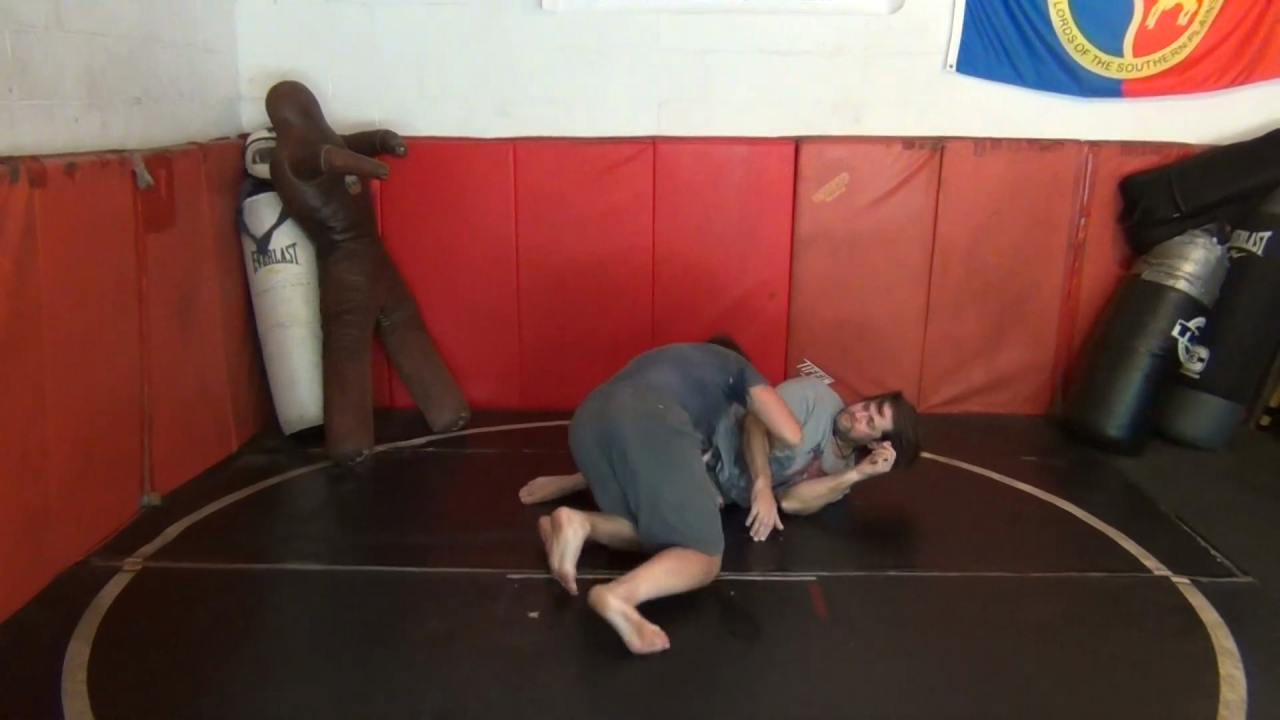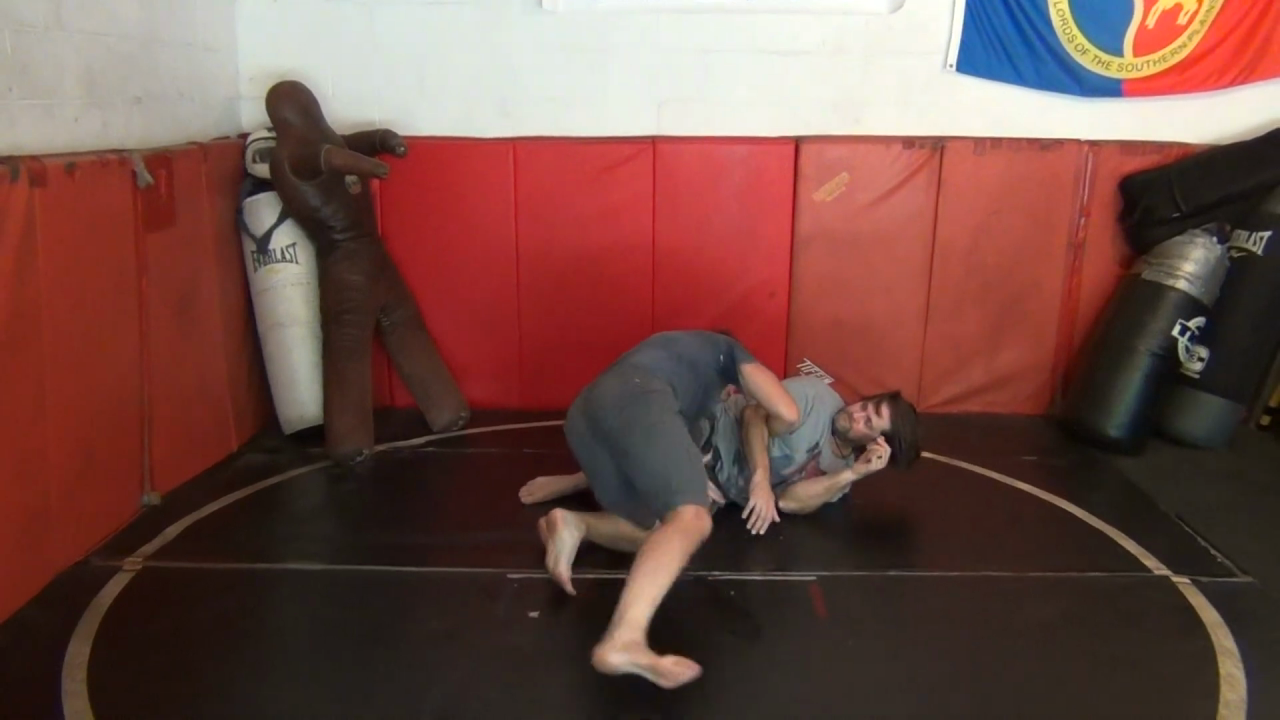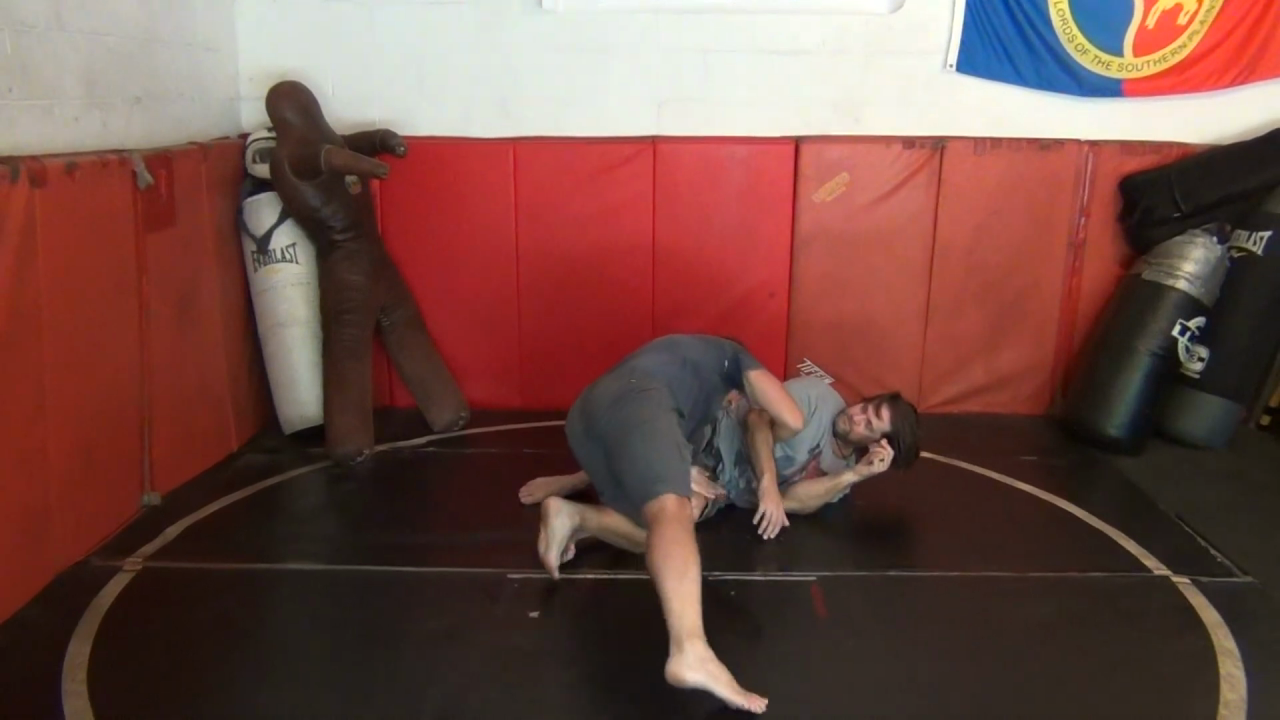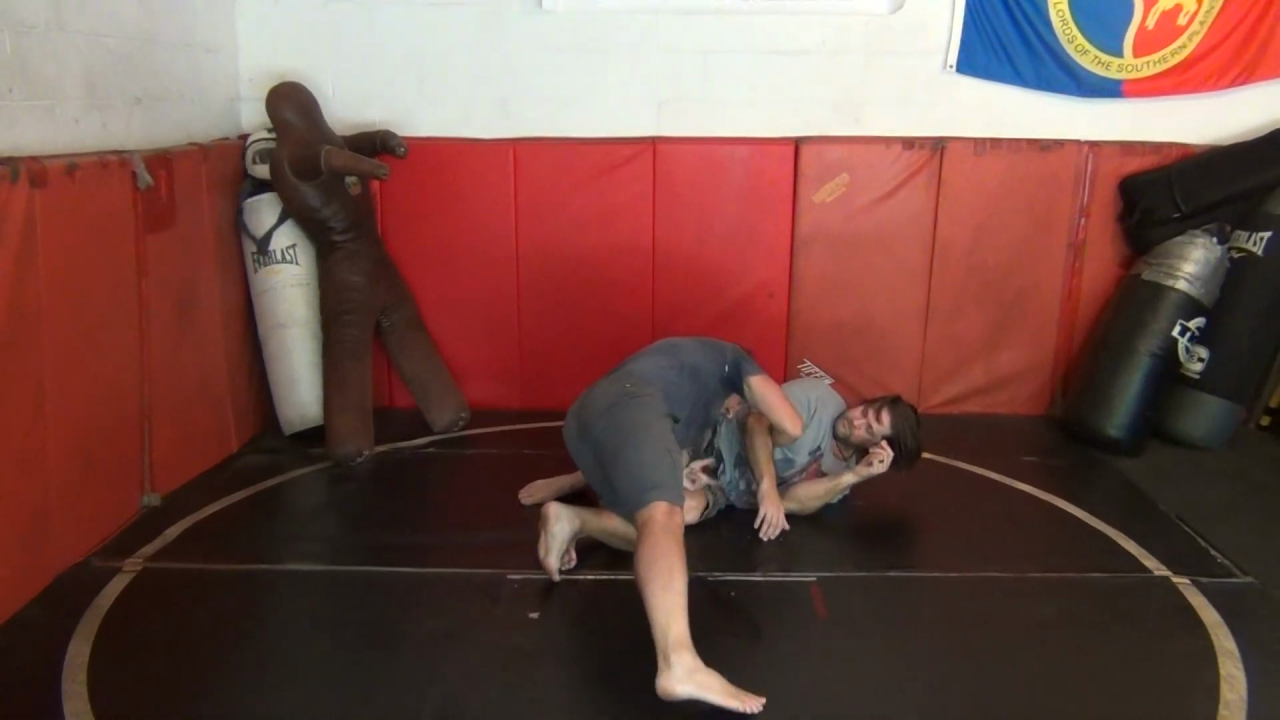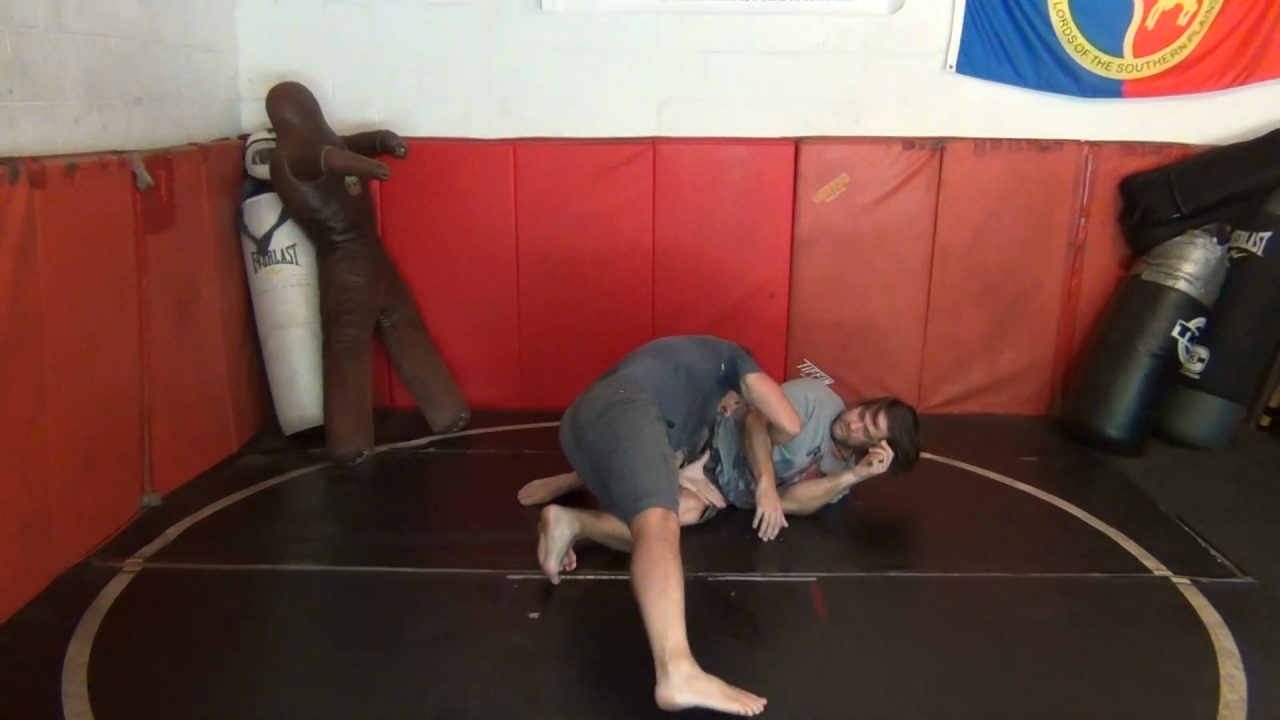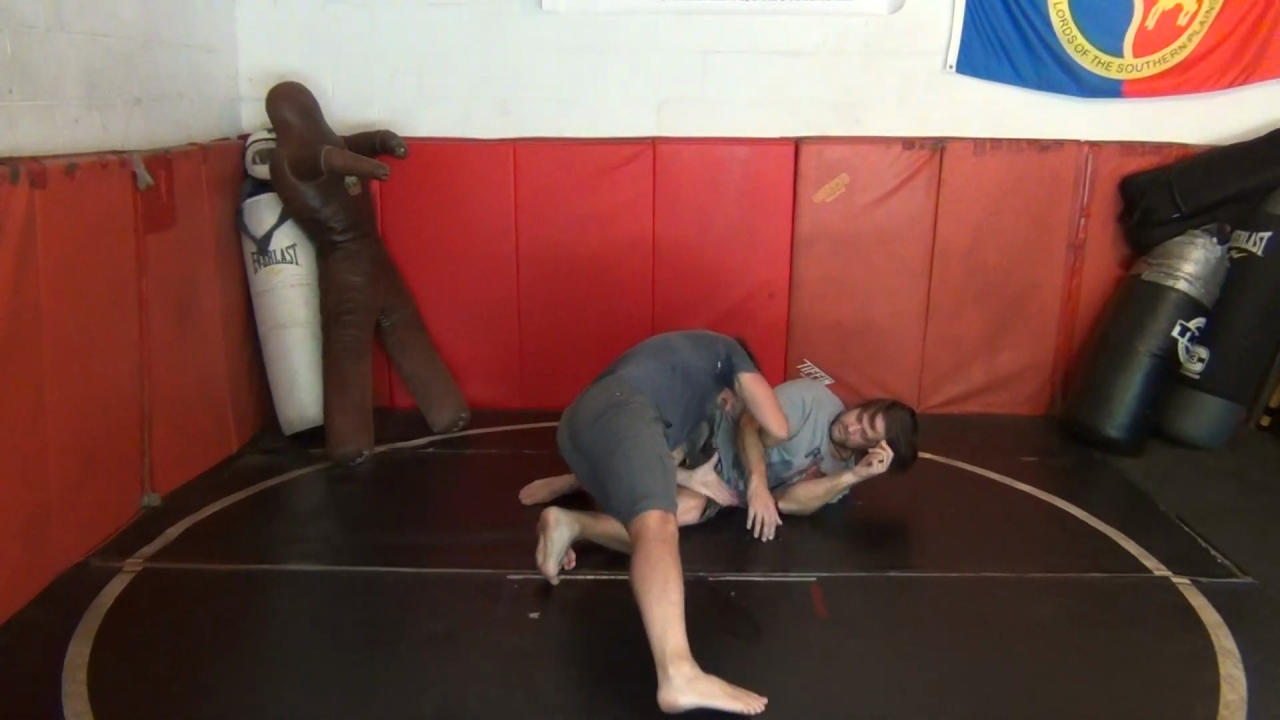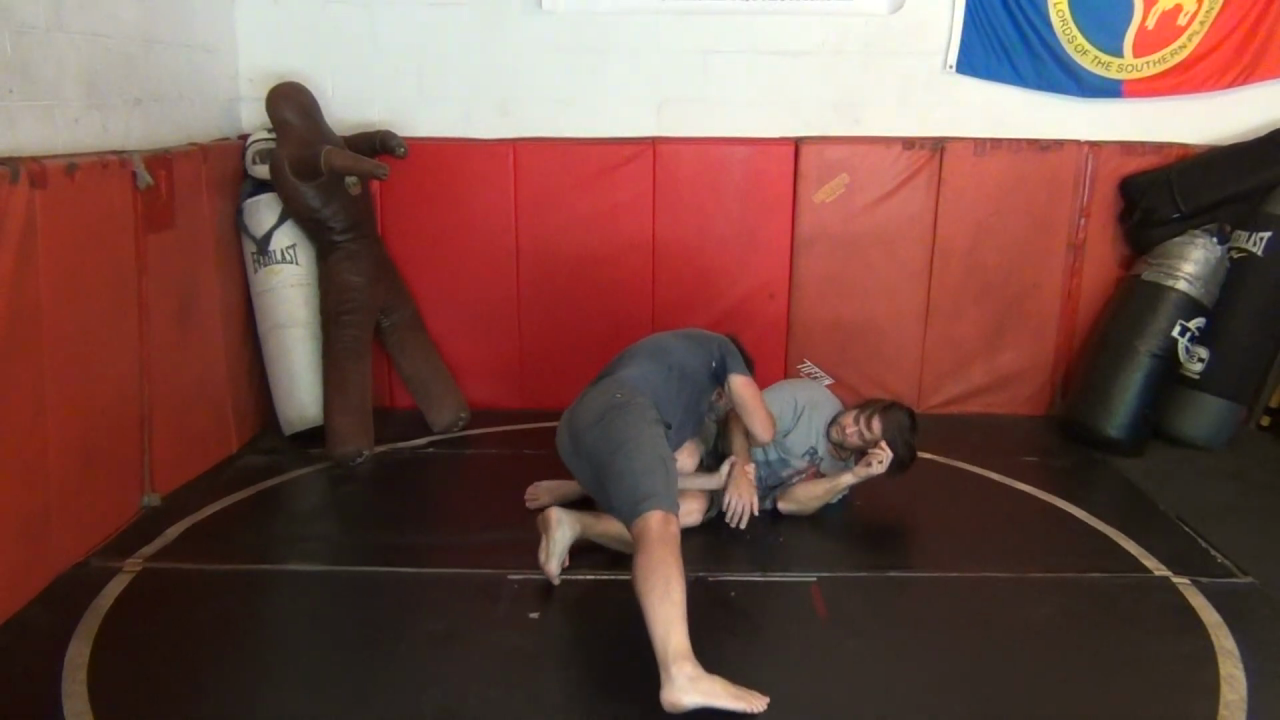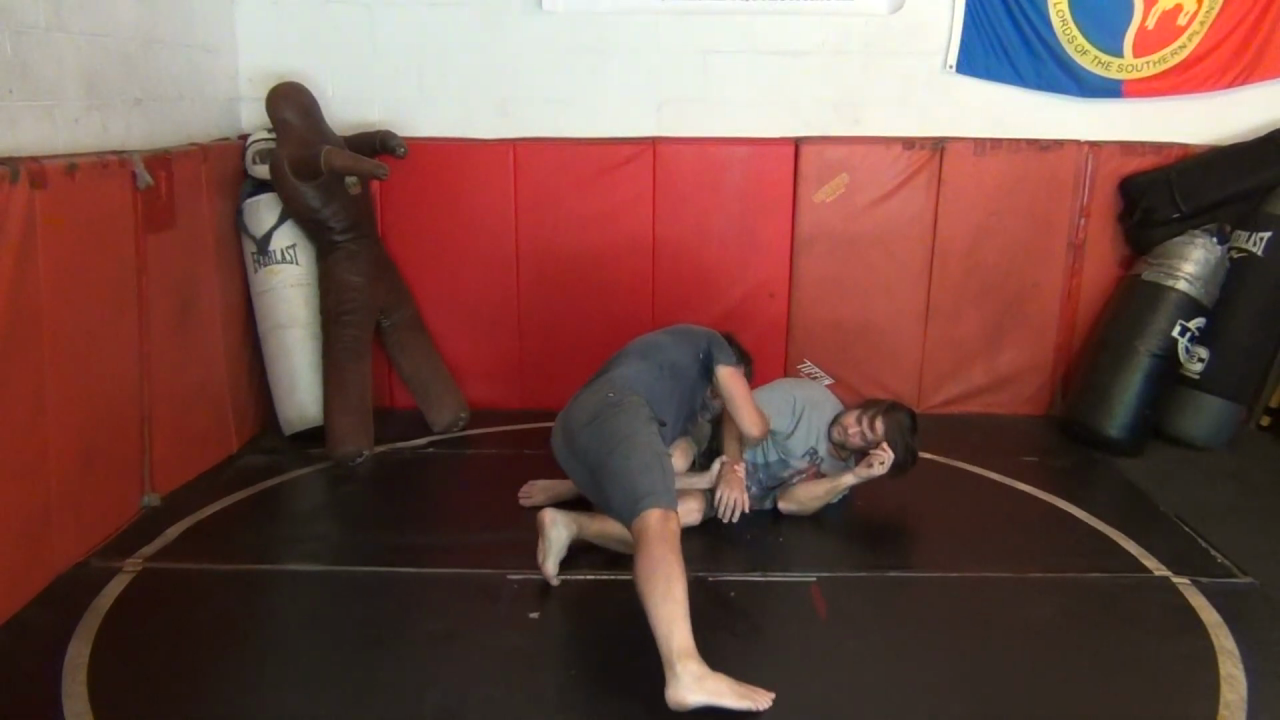
dt=0.2s
person 1, frame 1
left shoulder: (324, 142)
right shoulder: (291, 154)
left elbow: (348, 143)
right elbow: (309, 158)
left wrist: (382, 138)
right wrist: (340, 160)
left hip: (371, 255)
right hip: (345, 265)
left knee: (407, 329)
right knee: (347, 349)
left ankle: (448, 414)
right ankle: (351, 445)
person 1, frame 2
left shoulder: (325, 142)
right shoulder: (291, 154)
left elbow: (347, 144)
right elbow: (309, 158)
left wrist: (382, 138)
right wrist: (338, 158)
left hip: (371, 255)
right hip: (346, 265)
left knee: (406, 329)
right knee: (348, 349)
left ankle: (447, 413)
right ankle: (351, 445)
person 1, frame 3
left shoulder: (325, 143)
right shoulder: (292, 155)
right elbow: (309, 157)
left wrist: (383, 138)
right wrist: (341, 159)
left hip: (371, 255)
right hip: (346, 265)
left knee: (406, 330)
right knee: (348, 349)
left ankle: (426, 420)
right ankle: (351, 445)
person 1, frame 4
left shoulder: (325, 144)
right shoulder: (291, 156)
right elbow: (309, 158)
left wrist: (382, 139)
right wrist: (340, 160)
left hip: (370, 257)
right hip: (346, 266)
left knee: (406, 331)
right knee: (348, 350)
left ankle: (448, 414)
right ankle: (351, 445)
person 1, frame 5
left shoulder: (326, 144)
right shoulder: (291, 155)
right elbow: (309, 158)
left wrist: (382, 139)
right wrist: (336, 160)
left hip: (370, 257)
right hip: (347, 266)
left knee: (406, 332)
right knee: (347, 350)
right ankle: (351, 445)
person 1, frame 6
left shoulder: (326, 144)
right shoulder: (291, 156)
left elbow: (350, 145)
right elbow: (309, 159)
left wrist: (382, 139)
right wrist: (340, 160)
left hip: (370, 256)
right hip: (346, 266)
left knee: (407, 332)
right knee: (347, 350)
right ankle: (351, 444)
person 1, frame 7
left shoulder: (326, 144)
right shoulder: (291, 156)
right elbow: (309, 159)
left wrist: (383, 140)
right wrist: (340, 160)
left hip: (371, 256)
right hip: (346, 266)
left knee: (407, 331)
right knee: (348, 350)
left ankle: (448, 414)
right ankle: (351, 444)
person 1, frame 8
left shoulder: (326, 144)
right shoulder: (291, 156)
right elbow: (309, 158)
left wrist: (383, 140)
right wrist: (340, 160)
left hip: (371, 256)
right hip: (346, 266)
left knee: (407, 331)
right knee: (347, 350)
left ankle: (448, 414)
right ankle: (351, 444)
person 2, frame 1
left shoulder: (843, 471)
right shoulder: (814, 395)
left elbow: (793, 502)
right elbow: (755, 423)
left wrist: (861, 474)
right wrist: (762, 487)
left hip: (721, 486)
right hip: (715, 437)
right ankle: (572, 484)
person 2, frame 2
left shoulder: (841, 470)
right shoulder: (816, 396)
left elbow: (790, 501)
right elbow: (755, 416)
left wrist: (856, 473)
right wrist: (760, 479)
left hip: (724, 482)
person 2, frame 3
left shoulder: (842, 472)
right shoulder: (819, 397)
left elbow: (791, 502)
right elbow: (758, 419)
left wrist: (858, 474)
right wrist: (768, 483)
left hip: (723, 488)
right hip: (713, 434)
left knee: (693, 506)
right ankle: (571, 484)
person 2, frame 4
left shoulder: (846, 471)
right shoulder: (820, 397)
left elbow: (795, 503)
left wrist: (857, 476)
right wrist: (769, 492)
left hip: (721, 492)
right hip: (708, 446)
left knee: (690, 510)
right ankle: (568, 484)
person 2, frame 5
left shoulder: (843, 472)
right shoulder: (816, 397)
left elbow: (792, 501)
right elbow: (756, 423)
left wrist: (857, 477)
right wrist: (765, 486)
left hip: (723, 487)
right hip: (712, 435)
left knee: (688, 509)
left ankle: (571, 521)
right ankle: (569, 482)
person 2, frame 6
left shoulder: (841, 471)
right shoulder: (815, 397)
left elbow: (788, 501)
right elbow: (751, 424)
left wrist: (855, 476)
right wrist: (758, 484)
left hip: (723, 486)
right hip: (712, 433)
left knee: (688, 508)
left ankle: (570, 523)
right ankle: (572, 482)
person 2, frame 7
left shoulder: (841, 473)
right shoulder: (812, 398)
left elbow: (788, 502)
right elbow: (742, 418)
left wrist: (854, 477)
right wrist: (740, 472)
left hip: (722, 487)
right hip: (715, 433)
left knee: (690, 509)
right knee: (678, 461)
right ankle: (579, 488)
person 2, frame 8
left shoulder: (840, 470)
right shoulder: (810, 398)
left elbow: (789, 502)
right elbow: (736, 415)
left wrist: (856, 477)
right wrist: (732, 468)
left hip: (738, 490)
right hip: (714, 431)
left knee: (692, 509)
right knee: (674, 463)
left ankle: (568, 522)
right ankle: (573, 488)
person 3, frame 1
left shoulder: (663, 356)
right shoulder: (734, 364)
right elbow: (791, 435)
left hip: (588, 419)
right hip: (650, 419)
left knee: (650, 530)
right knee: (703, 558)
left ankle: (577, 523)
right ankle: (619, 594)
person 3, frame 2
left shoulder: (671, 348)
right shoulder: (726, 348)
right elbow: (787, 413)
left hip: (583, 412)
right hip: (639, 399)
left knee: (652, 532)
right knee: (690, 518)
left ankle: (571, 524)
right ankle: (622, 641)
person 3, frame 3
left shoulder: (678, 356)
right shoulder: (731, 355)
right elbow: (791, 420)
left hip: (585, 411)
right hip: (635, 400)
left knee: (652, 526)
right knee: (671, 512)
left ankle: (571, 516)
right ankle: (690, 654)
person 3, frame 4
left shoulder: (678, 359)
right shoulder: (732, 359)
right elbow: (791, 426)
left hip: (583, 416)
right hip: (629, 402)
left knee: (650, 526)
right knee: (663, 518)
left ankle: (571, 519)
right ankle: (679, 666)
person 3, frame 5
left shoulder: (678, 358)
right shoulder: (729, 356)
right elbow: (789, 424)
left hip: (579, 420)
right hip: (624, 407)
left knee: (649, 526)
right knee: (658, 523)
left ankle: (569, 522)
right ankle: (678, 674)
person 3, frame 6
left shoulder: (675, 354)
right shoulder: (726, 351)
right elbow: (777, 427)
left hip: (576, 423)
right hip: (621, 410)
right knee: (657, 525)
left ankle: (568, 524)
right ankle: (679, 675)
person 3, frame 7
left shoulder: (669, 353)
right shoulder: (721, 350)
right elbow: (763, 432)
left hip: (574, 425)
right hip: (621, 411)
right knee: (659, 525)
left ankle: (570, 523)
right ankle: (681, 675)
person 3, frame 8
left shoulder: (668, 350)
right shoulder: (712, 345)
right elbow: (752, 427)
left hip: (570, 426)
right hip: (615, 410)
left knee: (650, 524)
right knee: (659, 524)
left ankle: (566, 524)
right ankle: (686, 673)
